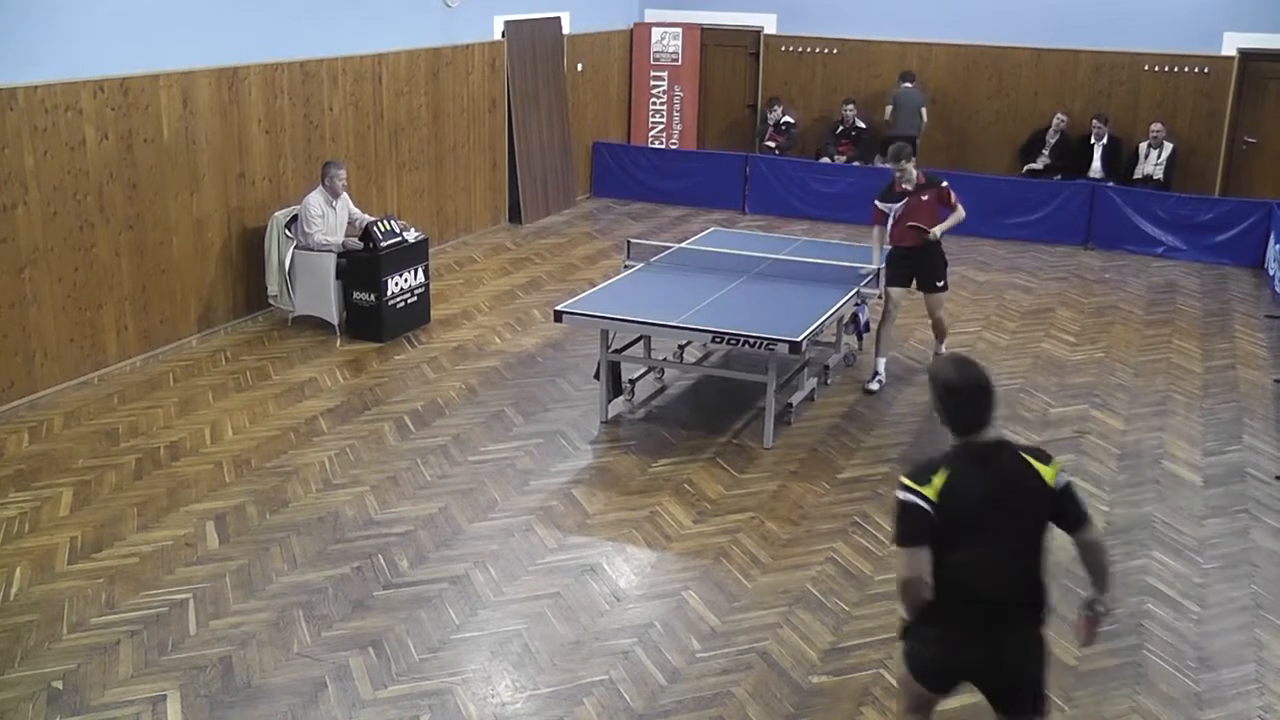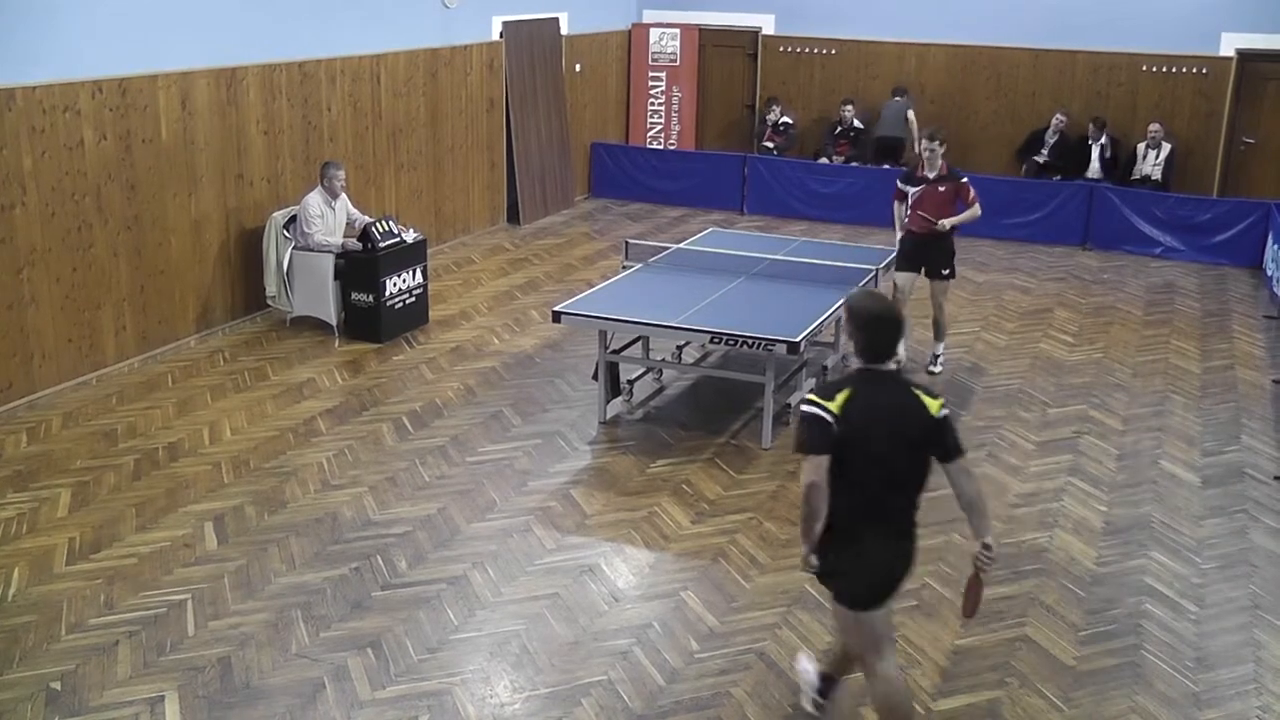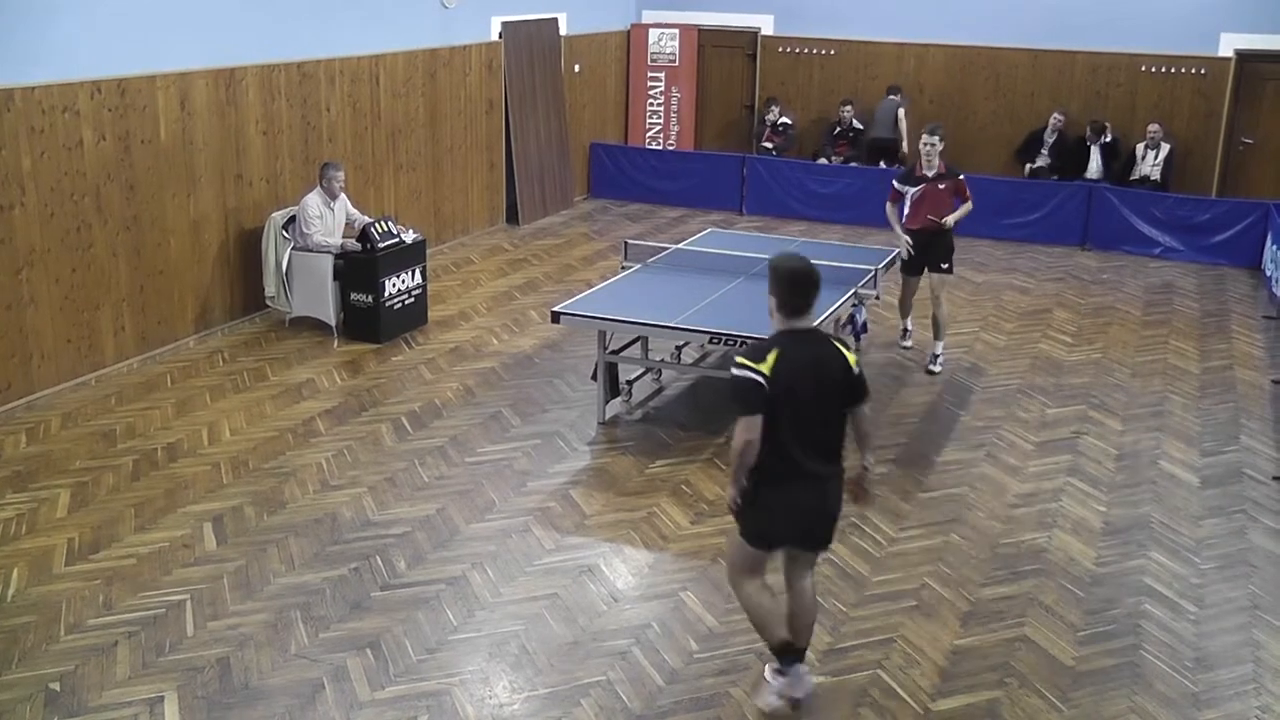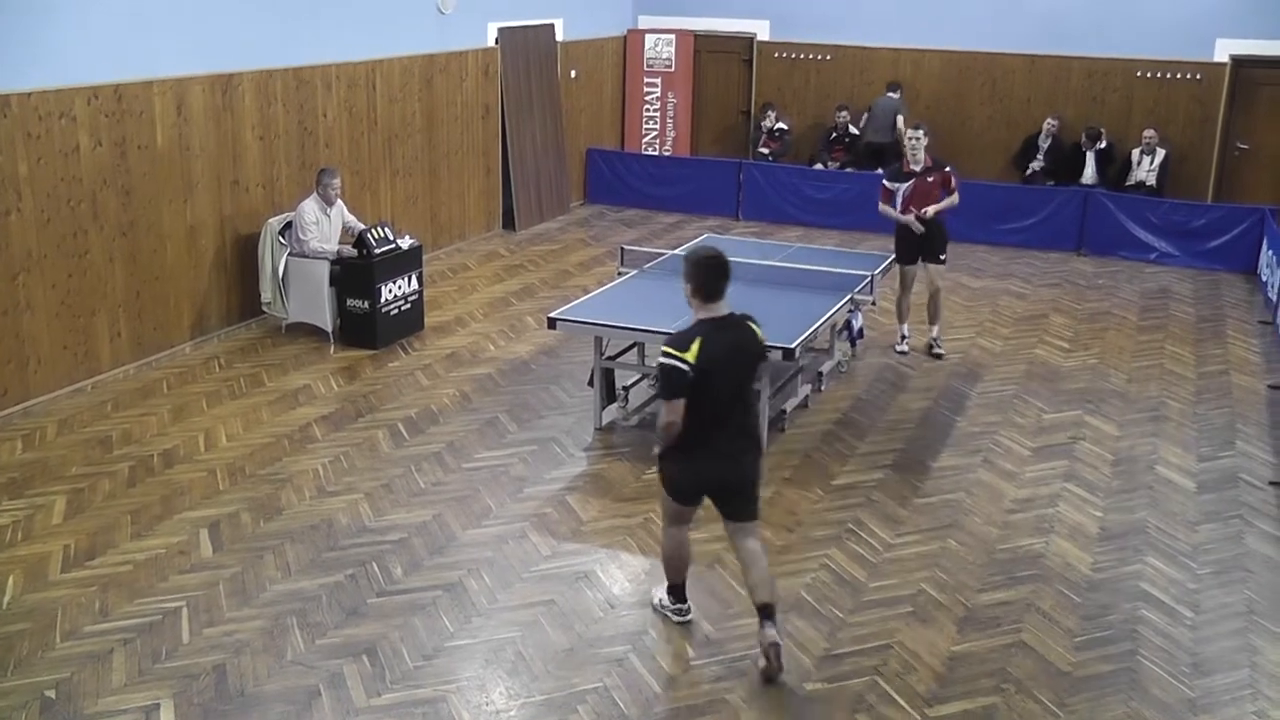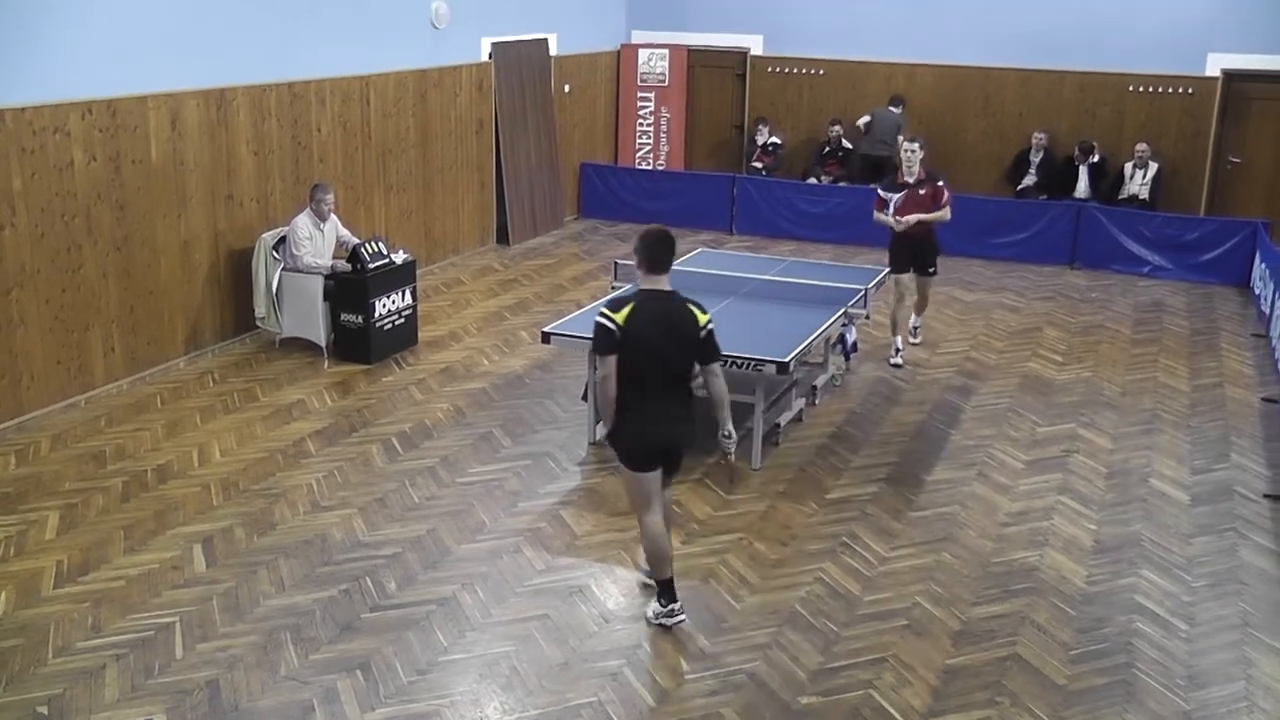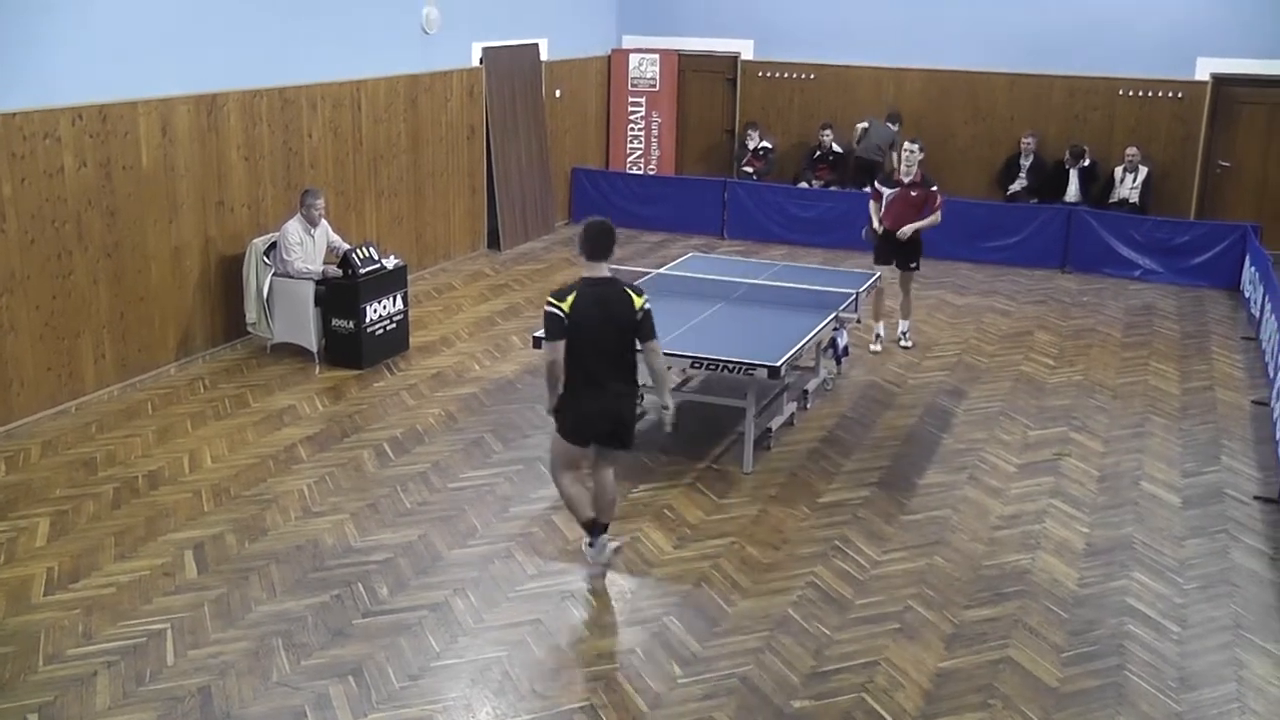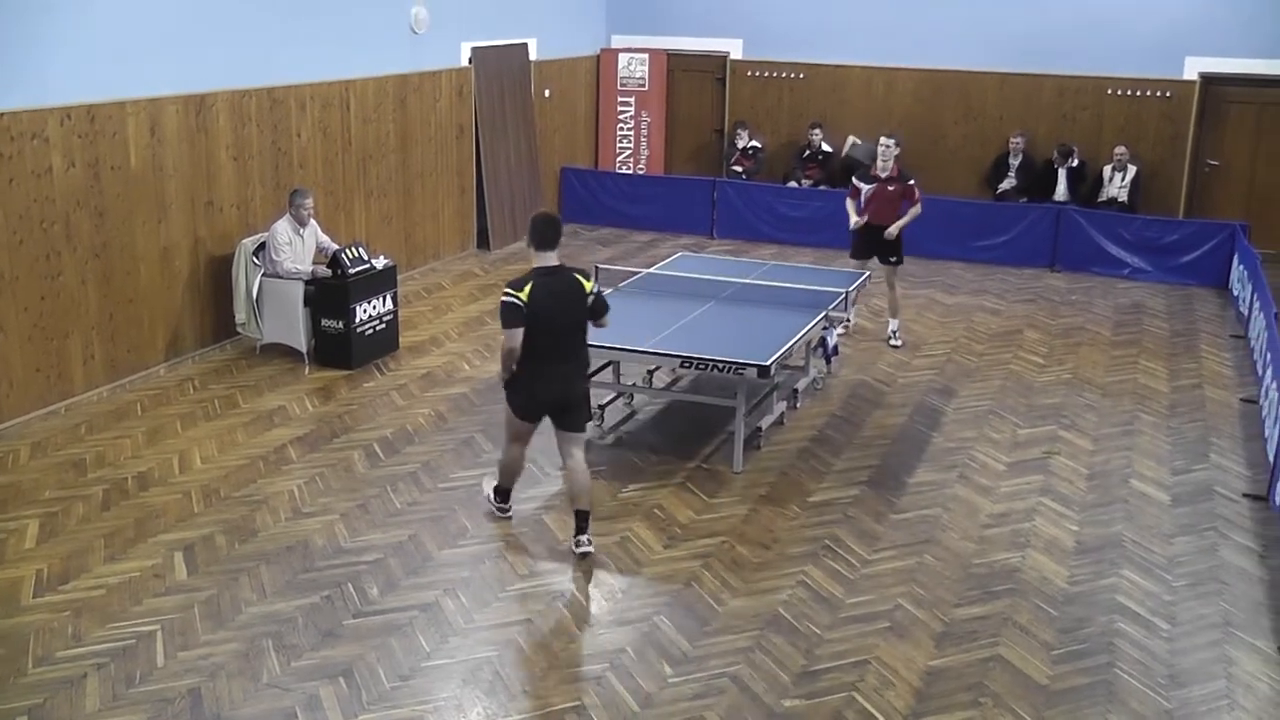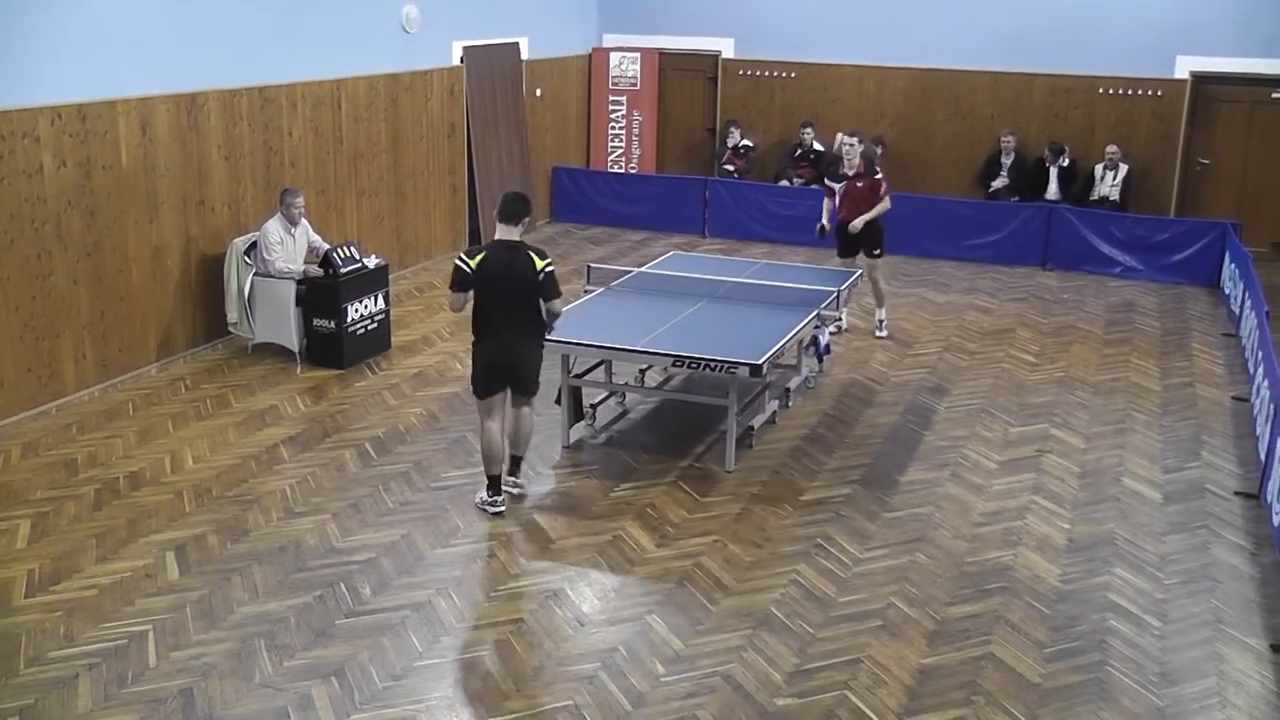
dt=0.3s
person 1, frame 1
left shoulder: (922, 484)
right shoulder: (1040, 467)
left elbow: (911, 578)
right elbow: (1090, 542)
left wrist: (919, 619)
right wrist: (1099, 594)
left hip: (946, 631)
right hip: (1020, 635)
person 1, frame 2
left shoulder: (824, 402)
right shoulder: (925, 402)
left elbow: (813, 483)
right elbow: (961, 473)
left wrist: (808, 541)
right wrist: (984, 535)
left hip: (850, 545)
right hip: (899, 544)
left knee: (876, 657)
right knee: (867, 635)
right ankle: (824, 684)
person 1, frame 3
left shoulder: (755, 361)
right shoulder: (841, 352)
left elbow: (747, 440)
right elbow: (860, 416)
left wrist: (736, 487)
right wrist: (865, 462)
left hip: (773, 492)
right hip: (824, 491)
left knee: (744, 574)
right knee: (801, 576)
left ankle: (788, 668)
right ankle: (792, 666)
person 1, frame 4
left shoulder: (680, 347)
right shoulder: (751, 331)
left elbow: (672, 419)
left wrist: (664, 450)
left hip: (695, 460)
right hip: (743, 455)
left knee: (676, 525)
right knee: (748, 541)
left ankle: (677, 601)
right ankle: (768, 627)
person 1, frame 5
left shoulder: (615, 313)
right shoulder: (695, 315)
left elbow: (606, 377)
right elbow: (714, 373)
left wrist: (607, 424)
right wrist: (726, 424)
left hip: (636, 426)
right hip: (679, 425)
left knee: (649, 510)
right knee: (661, 493)
left ankle: (667, 601)
right ankle: (656, 569)
person 1, frame 6
left shoulder: (562, 300)
right shoulder: (634, 297)
left elbow: (554, 359)
right elbow: (653, 352)
left wrist: (554, 398)
right wrist: (665, 395)
left hip: (581, 403)
right hip: (622, 403)
left knee: (564, 471)
right knee: (603, 469)
left ankle: (598, 537)
right ankle: (597, 538)
person 1, frame 7
left shoulder: (518, 290)
right shoulder: (582, 281)
left elbow: (513, 345)
right elbow: (602, 322)
left wrist: (507, 370)
left hip: (532, 383)
right hip: (574, 382)
left knee: (516, 443)
right knee: (574, 454)
left ankle: (502, 497)
right ankle: (582, 533)
person 1, frame 8
left shoulder: (472, 259)
right shoulder: (538, 258)
left elbow: (456, 304)
right elbow: (555, 308)
right wrist: (547, 322)
left hip: (489, 350)
right hip: (527, 349)
left knee: (491, 420)
right knee: (523, 407)
left ankle: (494, 493)
right ankle: (514, 475)
person 2, frame 1
left shoulder: (936, 185)
right shoulder: (887, 194)
left elbow: (960, 213)
right elbow: (879, 227)
left wrist: (940, 228)
left hip: (929, 253)
right hip: (899, 254)
left knee: (936, 314)
right knee: (889, 312)
left ankle: (940, 351)
right ankle: (879, 372)
person 2, frame 2
left shoulder: (956, 179)
right shoulder: (908, 177)
left elbow: (976, 210)
right elbow: (898, 203)
left wrist: (951, 221)
right wrist: (899, 231)
left hip: (940, 243)
right hip: (912, 240)
left knee: (938, 304)
right knee: (898, 295)
left ankle: (938, 353)
right ankle: (898, 350)
person 2, frame 3
left shoulder: (953, 177)
right shoulder: (906, 176)
left elbow: (968, 204)
right elbow: (891, 207)
left wrist: (954, 217)
right wrist: (900, 235)
left hip: (940, 239)
right hip: (913, 240)
left knee: (937, 297)
right knee: (907, 294)
left ankle: (937, 352)
right ankle: (906, 326)
person 2, frame 4
left shoulder: (940, 169)
right shoulder: (895, 174)
left elbow: (954, 197)
right elbow: (883, 206)
left wrist: (935, 208)
right wrist: (903, 219)
left hip: (934, 231)
right hip: (907, 232)
left knee: (935, 287)
right knee: (905, 288)
left ankle: (934, 336)
right ankle: (903, 334)
person 2, frame 5
left shoulder: (934, 182)
right shoulder: (889, 184)
left elbow: (946, 214)
right elbow: (877, 213)
left wrist: (917, 216)
right wrist: (892, 221)
left hip: (926, 242)
right hip: (900, 241)
left knee: (924, 293)
right knee: (900, 296)
left ankle: (915, 323)
right ankle: (897, 347)
person 2, frame 6
left shoulder: (927, 186)
right shoulder: (885, 179)
left elbow: (936, 217)
right elbow: (873, 202)
left wrist: (913, 226)
right wrist: (875, 222)
left hip: (910, 240)
right hip: (886, 237)
left knee: (906, 288)
right knee: (879, 286)
left ankle: (904, 330)
right ankle: (878, 333)
person 2, frame 7
left shoulder: (904, 179)
right shoulder: (863, 175)
left elbow: (917, 208)
right elbow: (851, 198)
left wrist: (898, 225)
right wrist: (853, 217)
left hip: (890, 233)
right hip: (865, 231)
left knee: (891, 283)
left ankle: (893, 329)
right ankle: (850, 317)
person 2, frame 8
left shoulder: (872, 173)
right shoulder: (833, 174)
left elbow: (885, 203)
right elbow: (829, 199)
left wrist: (863, 219)
right wrist: (825, 219)
left hip: (869, 228)
right hip: (845, 228)
left knee: (874, 276)
left ankle: (881, 318)
right ankle: (842, 318)
